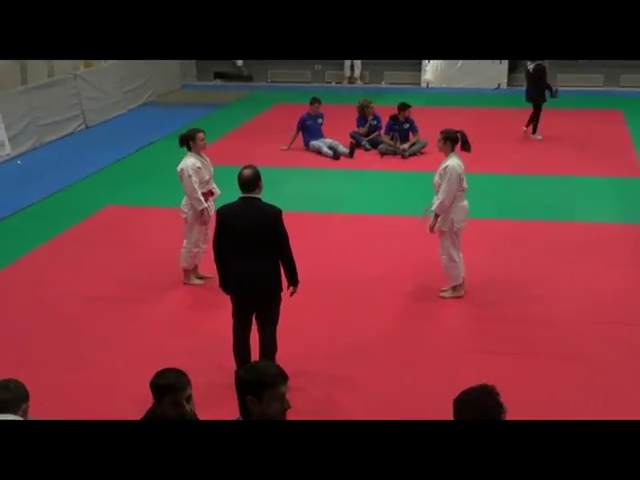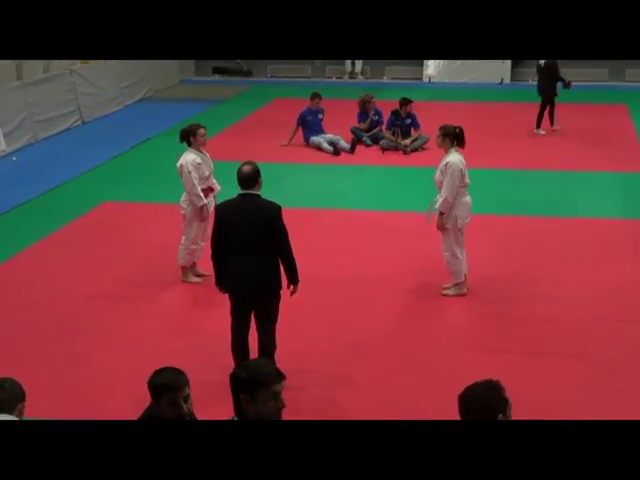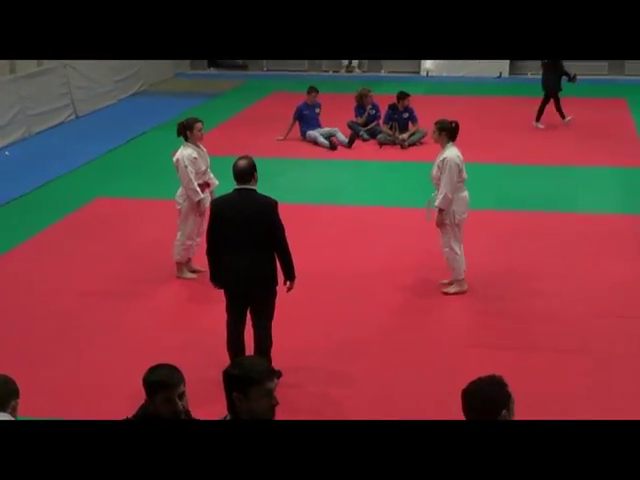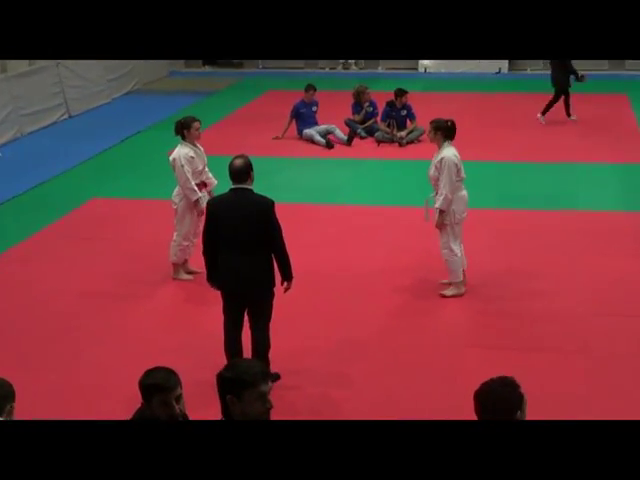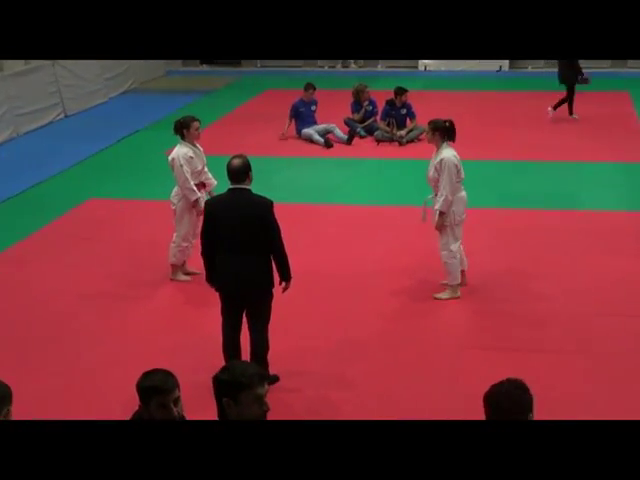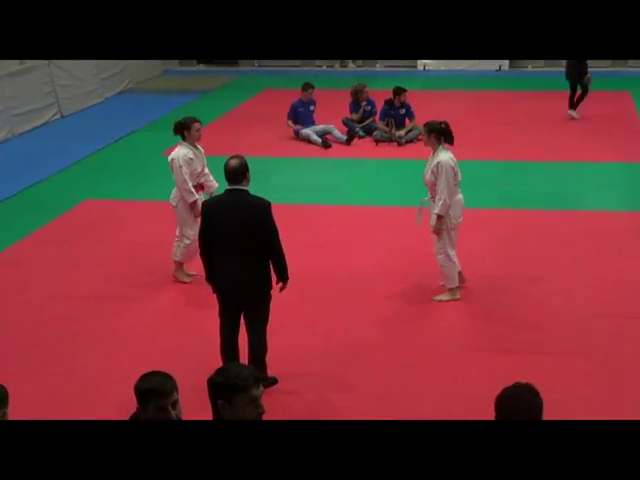
dt=0.1s
person 1, frame 1
left shoulder: (225, 212)
right shoulder: (272, 213)
left elbow: (219, 250)
right elbow: (283, 249)
left wrist: (224, 279)
right wrist: (293, 278)
left hip: (238, 282)
right hip: (267, 282)
left knee: (240, 328)
right knee: (267, 330)
person 1, frame 2
left shoulder: (223, 209)
right shoulder: (272, 209)
left elbow: (217, 248)
right elbow: (283, 247)
left wrist: (220, 278)
right wrist: (293, 277)
left hip: (236, 279)
right hip: (266, 280)
left knee: (239, 327)
right knee: (266, 328)
person 1, frame 3
left shoulder: (219, 204)
right shoulder: (268, 205)
left elbow: (212, 243)
right elbow: (279, 242)
left wrist: (215, 273)
right wrist: (289, 272)
left hip: (231, 275)
right hip: (262, 276)
left knee: (234, 324)
right knee: (262, 324)
person 1, frame 4
left shoulder: (215, 205)
right shoulder: (264, 205)
left elbow: (208, 244)
right elbow: (276, 243)
left wrist: (212, 273)
right wrist: (287, 273)
left hip: (228, 276)
right hip: (259, 277)
left knee: (232, 325)
right knee: (259, 326)
person 1, frame 5
left shoulder: (213, 205)
right shoulder: (263, 205)
left elbow: (206, 244)
right elbow: (275, 243)
left wrist: (211, 273)
right wrist: (285, 273)
left hip: (226, 277)
right hip: (257, 278)
left knee: (230, 327)
right knee: (258, 327)
person 1, frame 6
left shoulder: (210, 206)
right shoulder: (260, 206)
left elbow: (204, 245)
right elbow: (273, 244)
left wrist: (210, 274)
right wrist: (282, 274)
left hip: (224, 278)
right hip: (256, 279)
left knee: (228, 328)
right knee: (256, 329)
right ankle: (258, 377)
person 2, frame 1
left shoulder: (452, 166)
right shoulder: (452, 160)
left elbow: (445, 196)
left wrist: (435, 219)
right wrist: (439, 216)
left hip: (451, 212)
right hip: (453, 210)
left knee: (448, 251)
right knee: (453, 249)
left ankle: (458, 288)
right ankle: (457, 284)
person 2, frame 2
left shoulder: (452, 162)
right shoulder: (452, 156)
left elbow: (448, 193)
left wrist: (440, 216)
right wrist: (443, 214)
left hip: (455, 208)
right hip: (456, 206)
left knee: (451, 248)
right knee: (456, 246)
left ankle: (460, 285)
right ankle: (460, 281)
person 2, frame 3
left shoulder: (449, 157)
right shoulder: (448, 151)
left elbow: (447, 188)
left wrist: (440, 213)
right wrist: (441, 210)
left hip: (453, 203)
right hip: (453, 201)
left knee: (450, 243)
right knee: (454, 240)
left ankle: (460, 283)
right ankle: (458, 276)
person 2, frame 4
left shoulder: (447, 157)
right shoulder: (444, 150)
left elbow: (447, 189)
left wrist: (440, 215)
right wrist: (441, 211)
left hip: (452, 203)
right hip: (451, 201)
left knee: (449, 244)
right knee: (453, 240)
left ankle: (457, 285)
right ankle: (460, 276)
person 2, frame 5
left shoulder: (446, 158)
right shoulder: (440, 151)
left elbow: (446, 190)
left wrist: (440, 216)
right wrist: (440, 213)
left hip: (451, 204)
right hip: (449, 201)
left knee: (447, 245)
right knee: (453, 242)
left ankle: (453, 288)
right ankle: (460, 276)
person 2, frame 6
left shoulder: (443, 161)
right shoulder: (437, 153)
left elbow: (444, 194)
left wrist: (438, 220)
right wrist: (437, 216)
left hip: (448, 207)
right hip: (443, 204)
left knee: (444, 249)
right knee: (448, 244)
left ankle: (453, 290)
right ankle: (459, 277)
person 3, frame 1
left shoulder: (202, 158)
right shoulder: (189, 164)
right elbow: (193, 191)
left wrist: (211, 203)
right wrist: (203, 211)
left hip: (205, 203)
right hip: (195, 206)
left knee: (202, 239)
right knee: (193, 240)
left ankle: (195, 270)
right ankle: (187, 275)
person 3, frame 2
left shoulder: (202, 154)
right shoulder: (189, 160)
right elbow: (193, 187)
left wrist: (211, 199)
right wrist: (202, 207)
left hip: (205, 199)
right hip: (194, 203)
left knee: (201, 236)
right knee: (191, 237)
left ankle: (193, 268)
right ankle: (185, 273)
person 3, frame 3
left shoulder: (199, 148)
right shoulder: (185, 155)
left elbow: (206, 171)
right elbow: (189, 182)
left wrist: (210, 193)
right wrist: (199, 203)
left hip: (201, 194)
right hip: (190, 198)
left knee: (196, 232)
right knee: (186, 233)
left ankle: (188, 264)
right ankle: (180, 269)
person 3, frame 4
left shoulder: (196, 147)
right shoulder: (181, 154)
left elbow: (204, 171)
right elbow: (186, 182)
left wrist: (209, 192)
right wrist: (197, 202)
left hip: (198, 194)
right hip: (186, 198)
left knee: (193, 233)
right knee: (183, 233)
left ankle: (185, 265)
right ankle: (177, 270)
person 3, frame 5
left shoulder: (196, 147)
right shoulder: (181, 154)
left elbow: (203, 170)
right elbow: (185, 182)
left wrist: (210, 191)
right wrist: (197, 202)
left hip: (196, 194)
right hip: (185, 198)
left knee: (191, 233)
right knee: (183, 235)
left ankle: (182, 267)
right ankle: (174, 272)
person 3, frame 6
left shoulder: (197, 149)
right shoulder: (180, 155)
left elbow: (204, 172)
right elbow: (184, 183)
left wrist: (212, 193)
right wrist: (194, 204)
left hip: (195, 196)
right hip: (184, 199)
left knee: (186, 234)
right knee: (190, 235)
left ankle: (180, 268)
right ankle: (178, 269)
